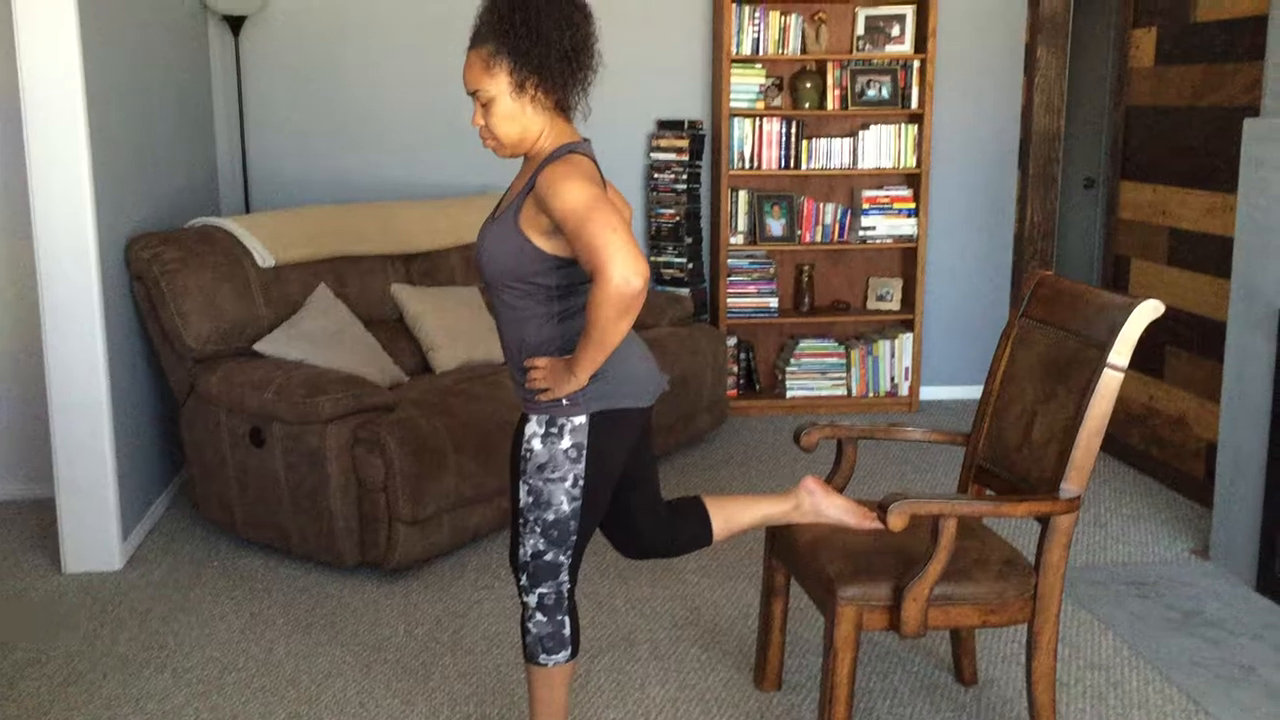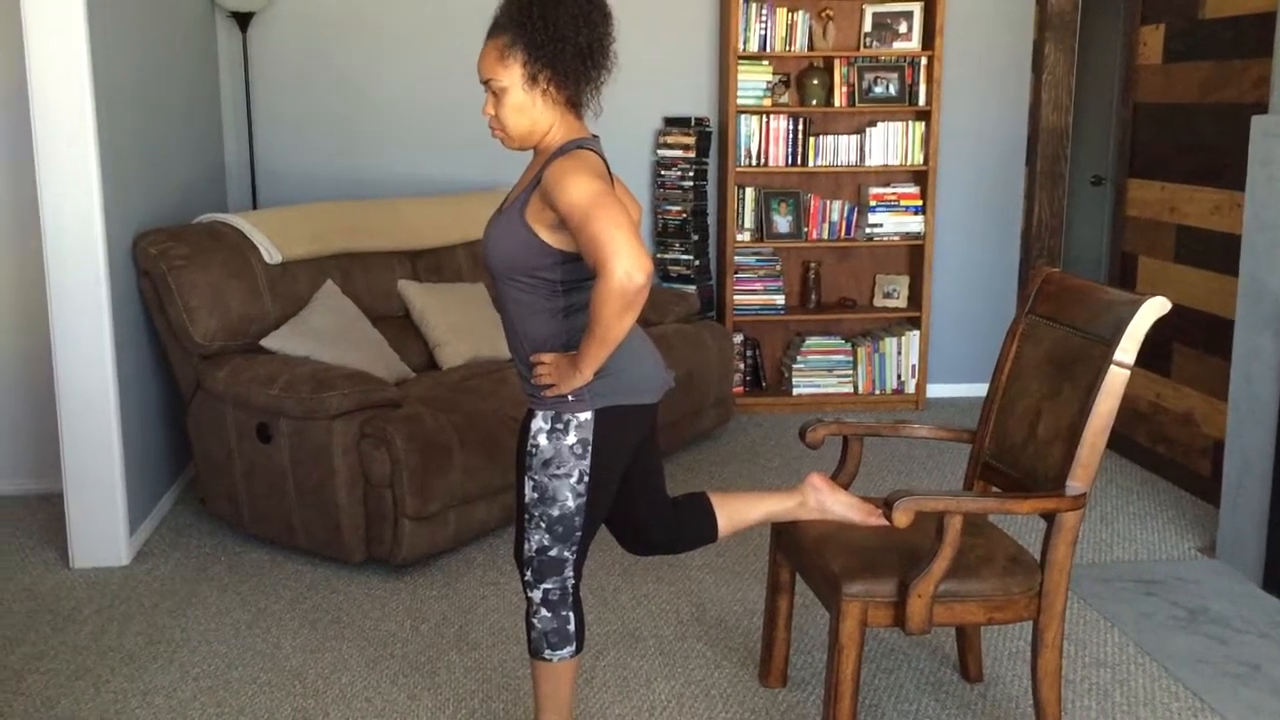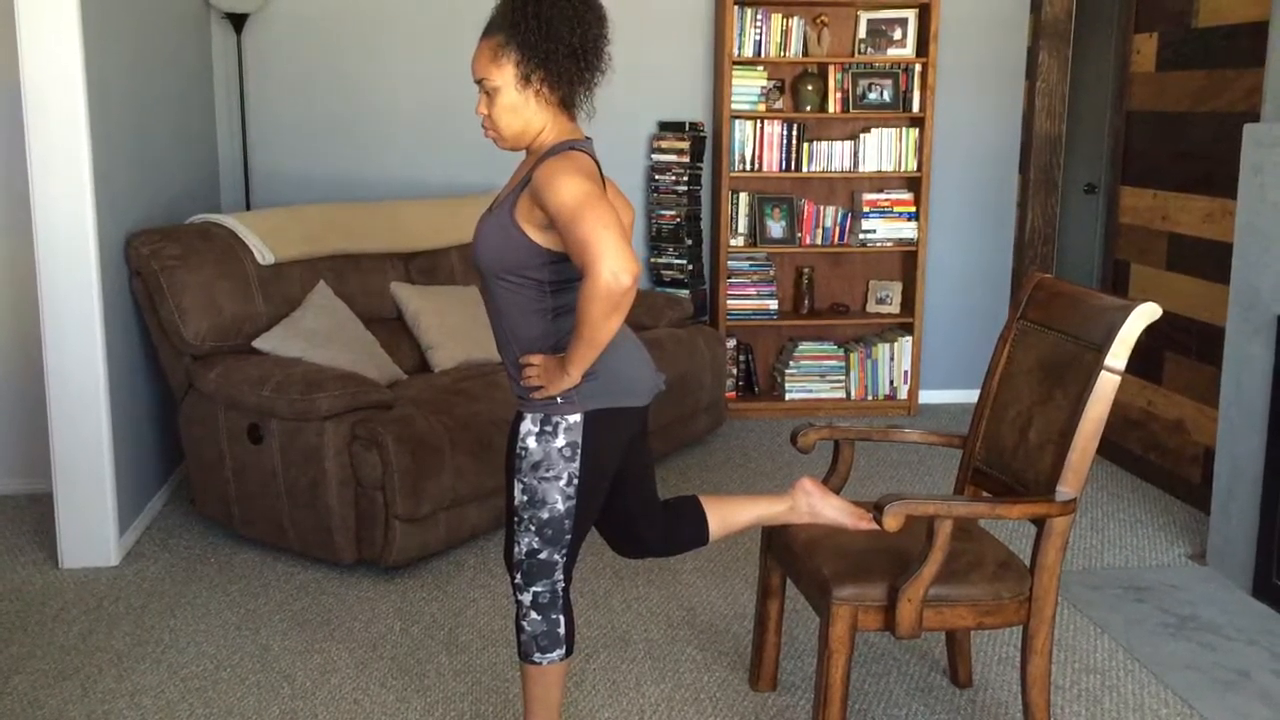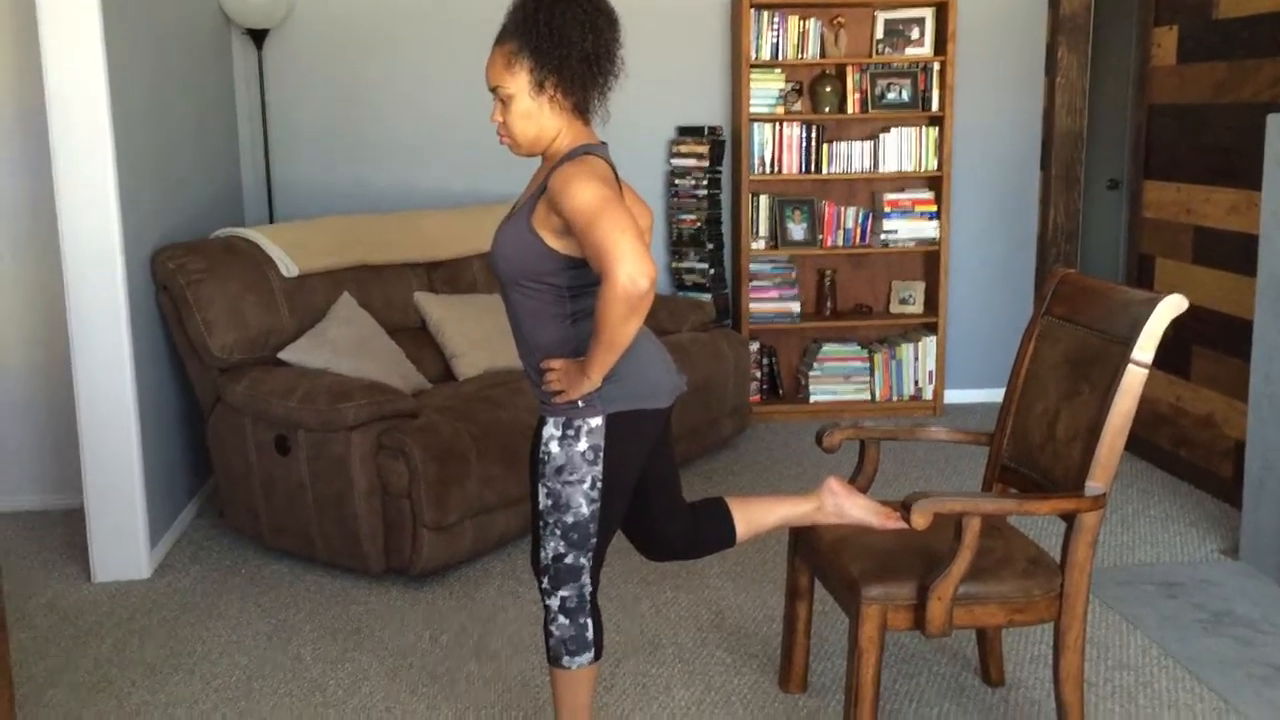
dt=0.7s
person 1, frame 1
left shoulder: (560, 177)
right shoulder: (553, 166)
left elbow: (625, 276)
right elbow: (620, 213)
left wrist: (577, 371)
left hip: (581, 409)
right hip: (611, 397)
left knee: (543, 575)
right knee: (647, 532)
right ankle: (799, 503)
person 1, frame 2
left shoulder: (567, 171)
right shoulder: (563, 160)
left elbow: (629, 271)
right elbow: (629, 210)
left wrist: (583, 366)
left hip: (587, 404)
right hip: (618, 390)
left knee: (547, 569)
right knee: (652, 526)
right ankle: (805, 499)
person 1, frame 3
left shoulder: (557, 171)
right shoulder: (558, 161)
left elbow: (616, 273)
right elbow: (621, 215)
left wrist: (569, 369)
left hip: (578, 405)
right hip: (608, 394)
left knee: (537, 572)
right knee: (643, 530)
right ankle: (796, 503)
person 1, frame 4
left shoulder: (572, 178)
right shoulder: (574, 167)
left elbow: (633, 278)
right elbow: (640, 220)
left wrist: (590, 374)
left hip: (600, 410)
right hip: (631, 396)
left knee: (565, 576)
right knee: (669, 533)
right ankle: (822, 504)
